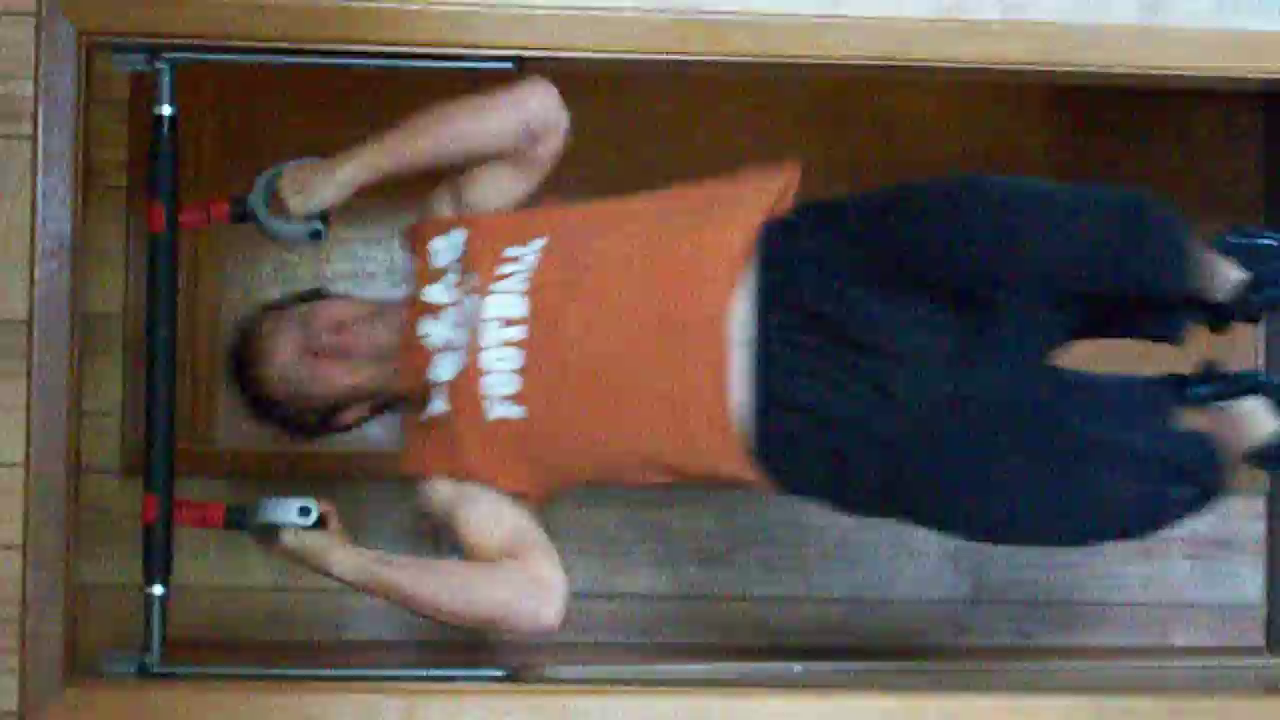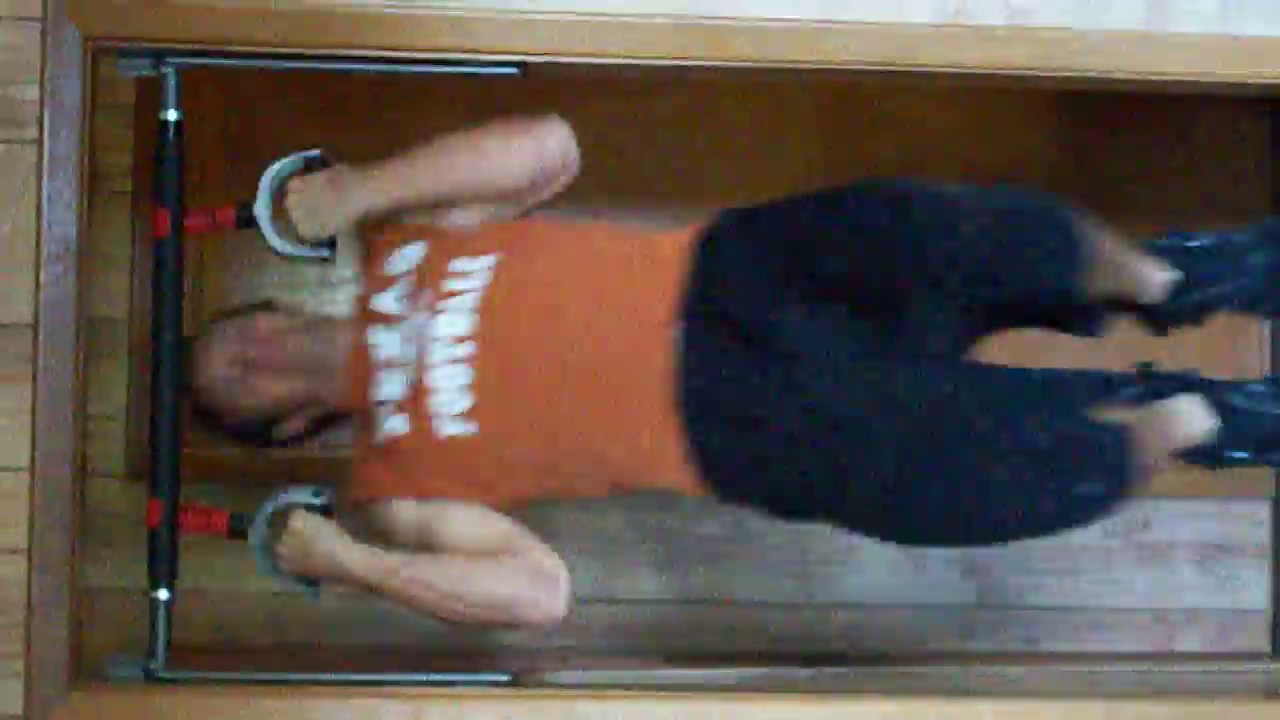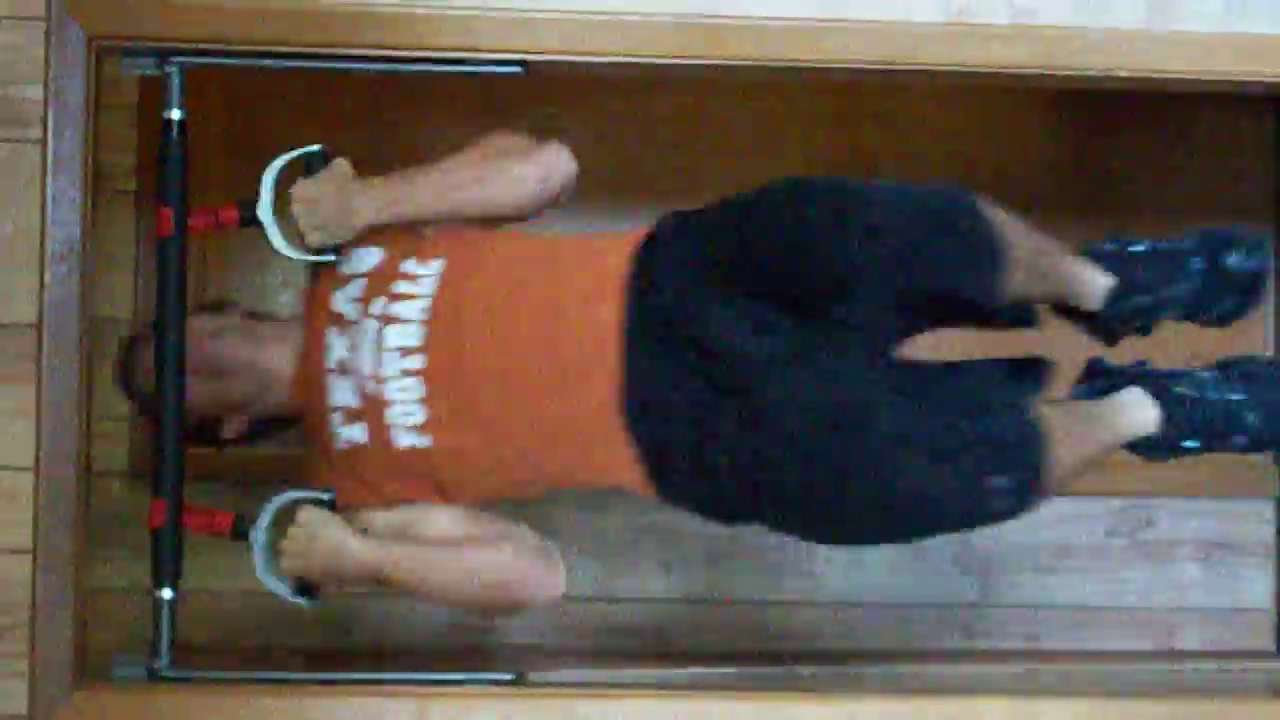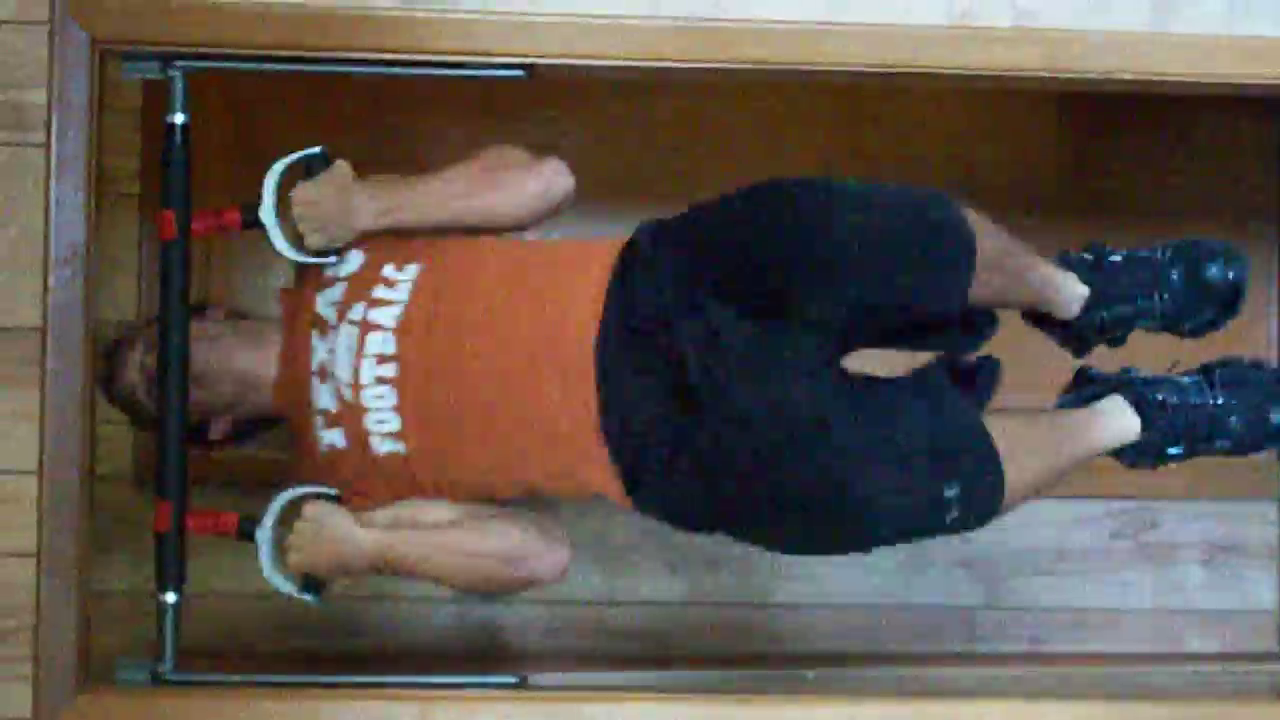
dt=0.1s
person 1, frame 1
left shoulder: (444, 232)
right shoulder: (450, 462)
left elbow: (534, 107)
right elbow: (532, 603)
left wrist: (346, 172)
right wrist: (351, 564)
left hip: (793, 260)
right hip: (803, 416)
left knee: (1052, 235)
person 1, frame 2
left shoulder: (398, 249)
right shoulder: (397, 483)
left elbow: (547, 146)
right elbow: (537, 593)
left wrist: (352, 194)
right wrist: (348, 561)
left hip: (740, 271)
right hip: (750, 432)
left knee: (954, 235)
right knee: (1055, 471)
left ankle: (1162, 286)
person 1, frame 3
left shoulder: (352, 243)
right shoulder: (360, 473)
left elbow: (543, 164)
right elbow: (535, 573)
left wrist: (369, 203)
right wrist: (359, 559)
left hip: (672, 279)
right hip: (690, 433)
left knee: (865, 235)
right knee: (963, 467)
left ankle: (1105, 288)
right ankle: (1149, 411)
person 1, frame 4
left shoulder: (337, 252)
right shoulder: (347, 474)
left elbow: (539, 178)
right elbow: (537, 555)
left wrist: (366, 206)
right wrist: (358, 551)
left hip: (656, 283)
right hip: (672, 440)
left knee: (837, 230)
right knee: (911, 481)
left ankle: (1080, 297)
right ankle: (1126, 417)
